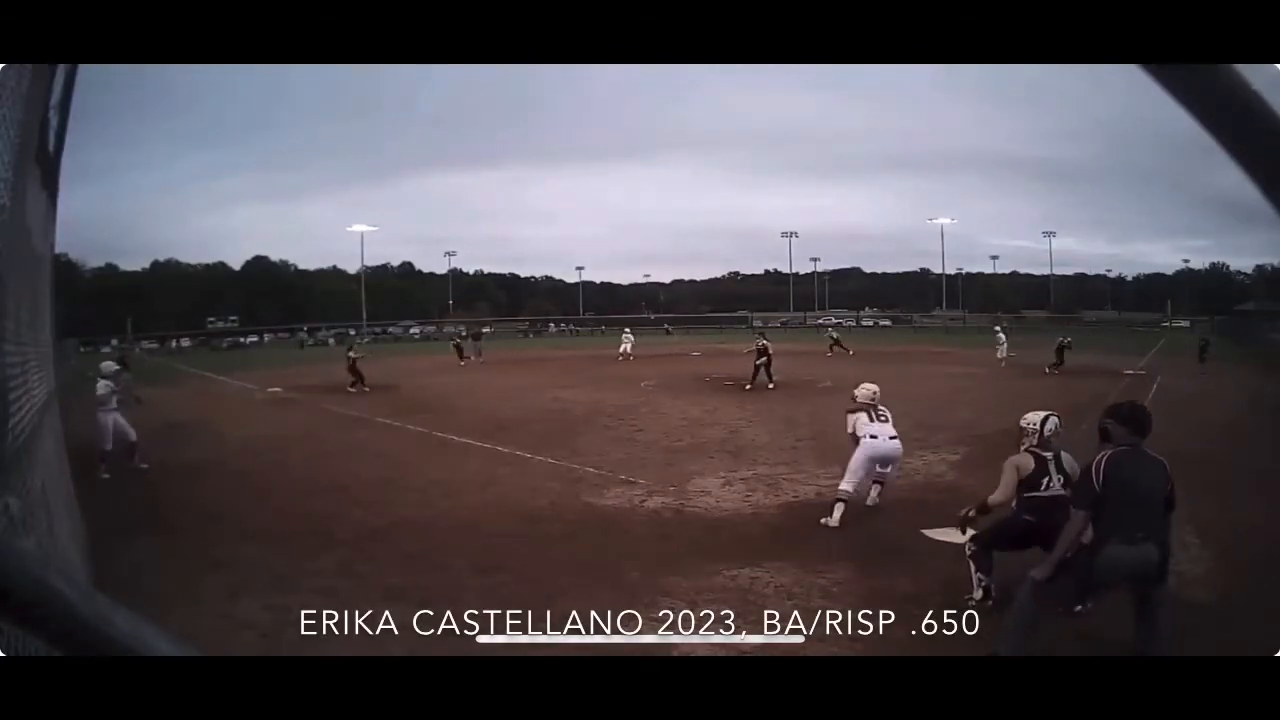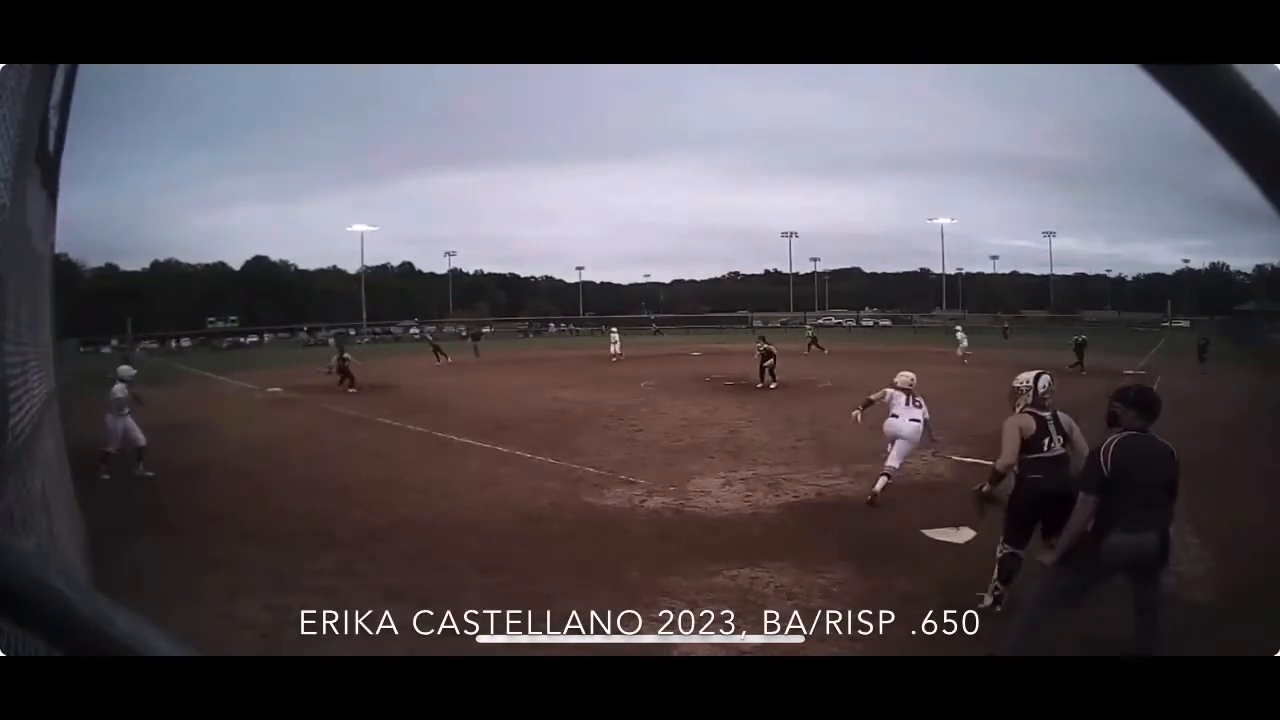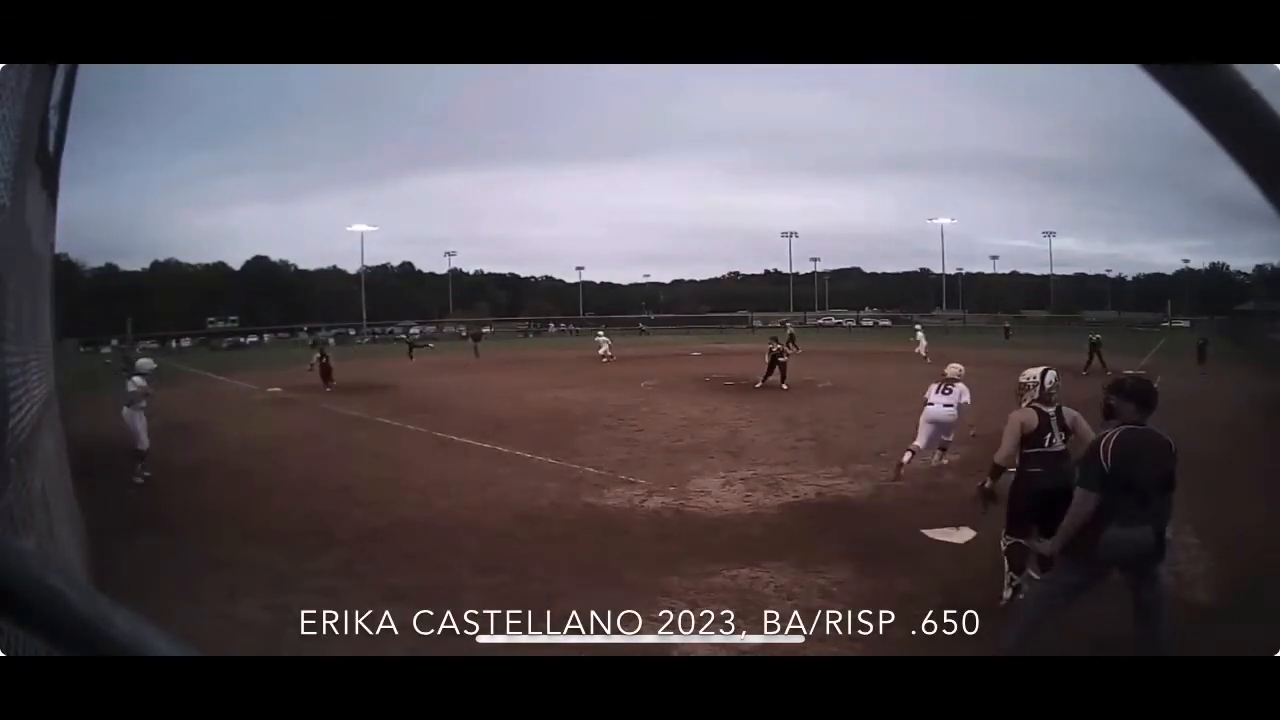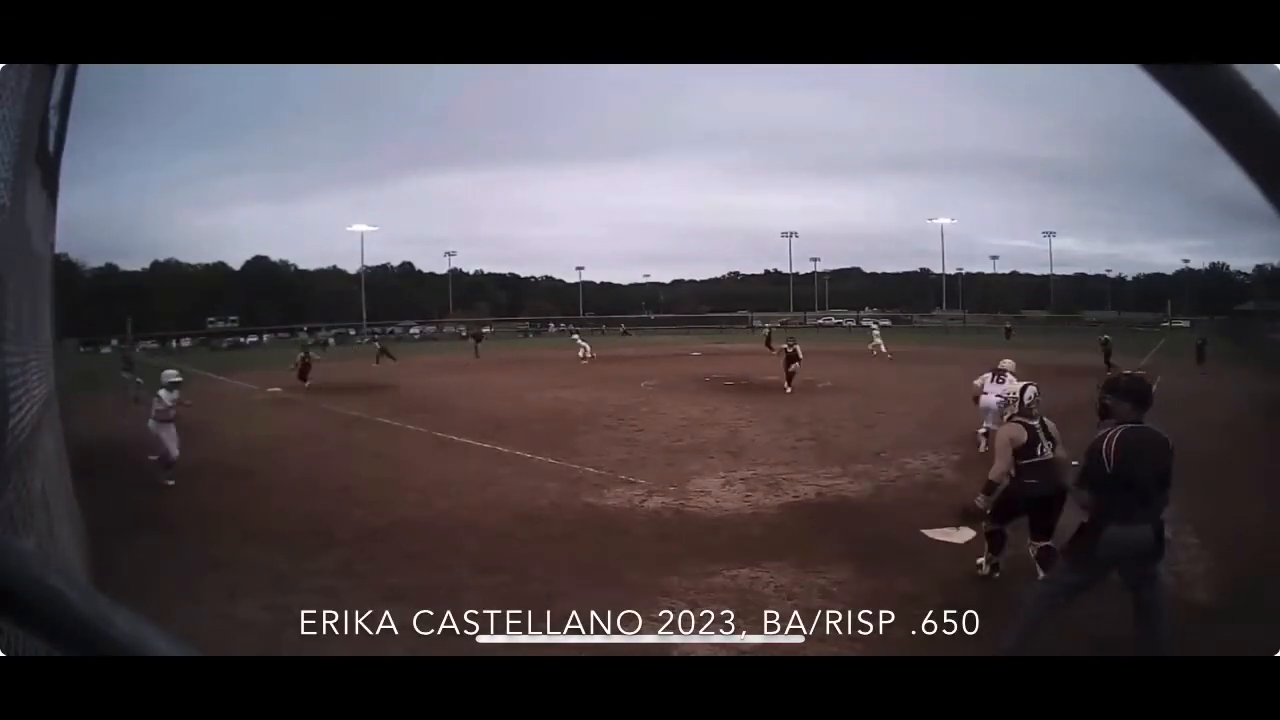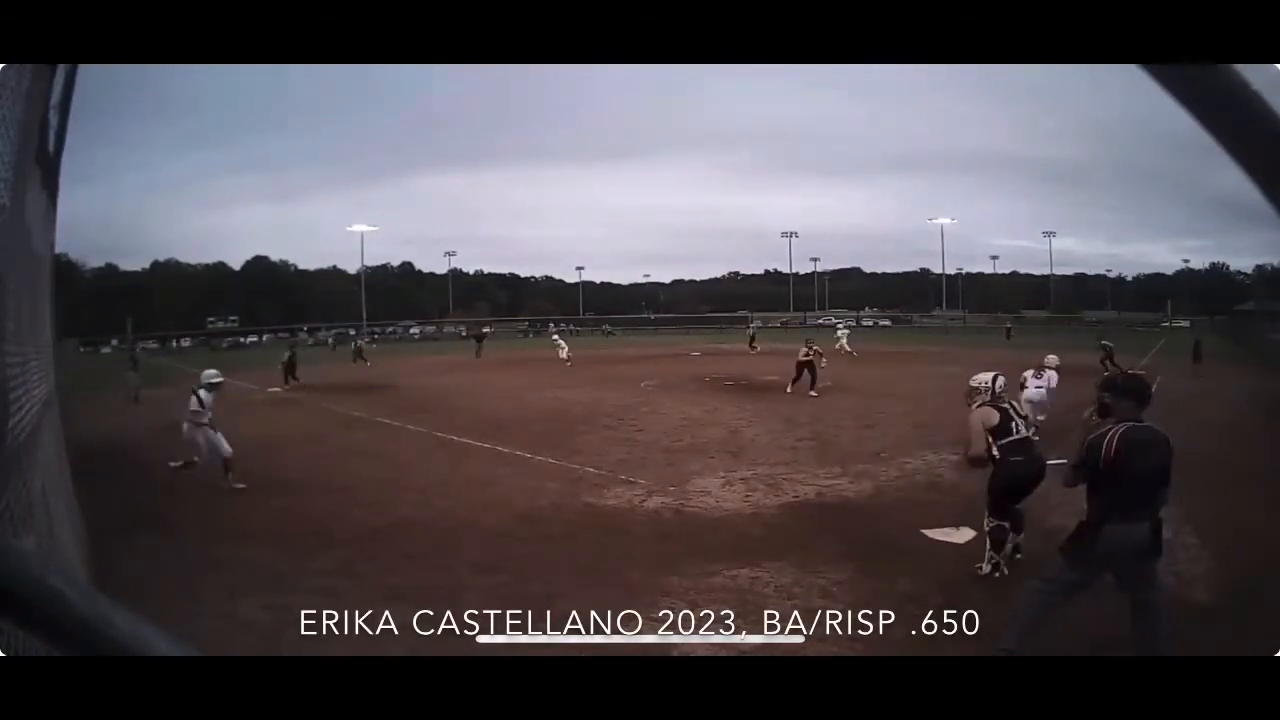
dt=0.3s
person 1, frame 1
left shoulder: (1102, 464)
right shoulder: (1161, 467)
left elbow: (1078, 522)
right elbow: (1167, 519)
left wrist: (1048, 566)
left hip: (1109, 555)
right hip: (1151, 555)
left knee: (1035, 589)
right knee: (1149, 606)
left ankle: (1008, 651)
person 1, frame 2
left shoulder: (1109, 449)
right shoulder: (1168, 453)
left elbow: (1086, 508)
right elbow: (1169, 507)
left wrist: (1057, 552)
left hip: (1109, 543)
right hip: (1152, 543)
left knee: (1048, 594)
right knee: (1149, 602)
left ankle: (1011, 650)
person 1, frame 3
left shoulder: (1106, 444)
right shoulder: (1165, 446)
left elbow: (1086, 505)
right elbow: (1167, 500)
left wrist: (1057, 542)
left hip: (1106, 537)
right hip: (1147, 537)
left knee: (1047, 593)
right knee: (1149, 598)
left ankle: (1011, 649)
person 1, frame 4
left shoulder: (1106, 443)
right shoulder: (1162, 443)
left elbow: (1087, 501)
right elbow: (1163, 495)
left wrist: (1071, 487)
left hip: (1106, 536)
right hip: (1147, 536)
left knee: (1050, 592)
right knee: (1148, 598)
left ankle: (1011, 649)
person 1, frame 5
left shoulder: (1104, 439)
right shoulder: (1162, 442)
left elbow: (1071, 480)
right elbow: (1162, 495)
left wrist: (1089, 435)
left hip: (1103, 534)
right hip: (1145, 534)
left knee: (1051, 590)
right knee: (1146, 599)
left ankle: (1010, 648)
person 2, frame 1
left shoulder: (1017, 462)
right shoulder: (1065, 459)
left elbow: (1002, 497)
left wrist: (974, 513)
left hip: (1026, 524)
right hip: (1060, 525)
left knee: (977, 545)
left ankle: (983, 595)
person 2, frame 2
left shoulder: (1016, 422)
right shoulder: (1063, 419)
left elbow: (1008, 460)
right elbow: (1084, 455)
left wrist: (988, 486)
left hip: (1032, 488)
right hip: (1064, 486)
left knee: (1012, 545)
right knee: (1057, 541)
left ankle: (994, 598)
person 2, frame 3
left shoulder: (1020, 417)
right shoulder: (1068, 415)
left elbow: (1005, 455)
right elbow: (1093, 444)
left wrist: (989, 482)
left hip: (1031, 482)
right hip: (1062, 482)
left knee: (1015, 538)
right knee: (1048, 538)
left ankle: (1012, 591)
person 2, frame 4
left shoulder: (1008, 431)
right shoulder: (1048, 425)
left elbow: (1000, 470)
right elbow: (1062, 458)
left wrist: (983, 497)
left hip: (1025, 490)
right hip: (1054, 489)
left knee: (994, 522)
right knee: (1042, 539)
left ankle: (990, 567)
person 2, frame 5
left shoulder: (978, 414)
right shoulder: (1014, 407)
left elbow: (977, 451)
left wrist: (973, 458)
left hip: (1011, 469)
right hip: (1036, 464)
left knee: (997, 517)
right knee: (1010, 507)
left ankle: (992, 566)
right ankle: (1013, 549)
